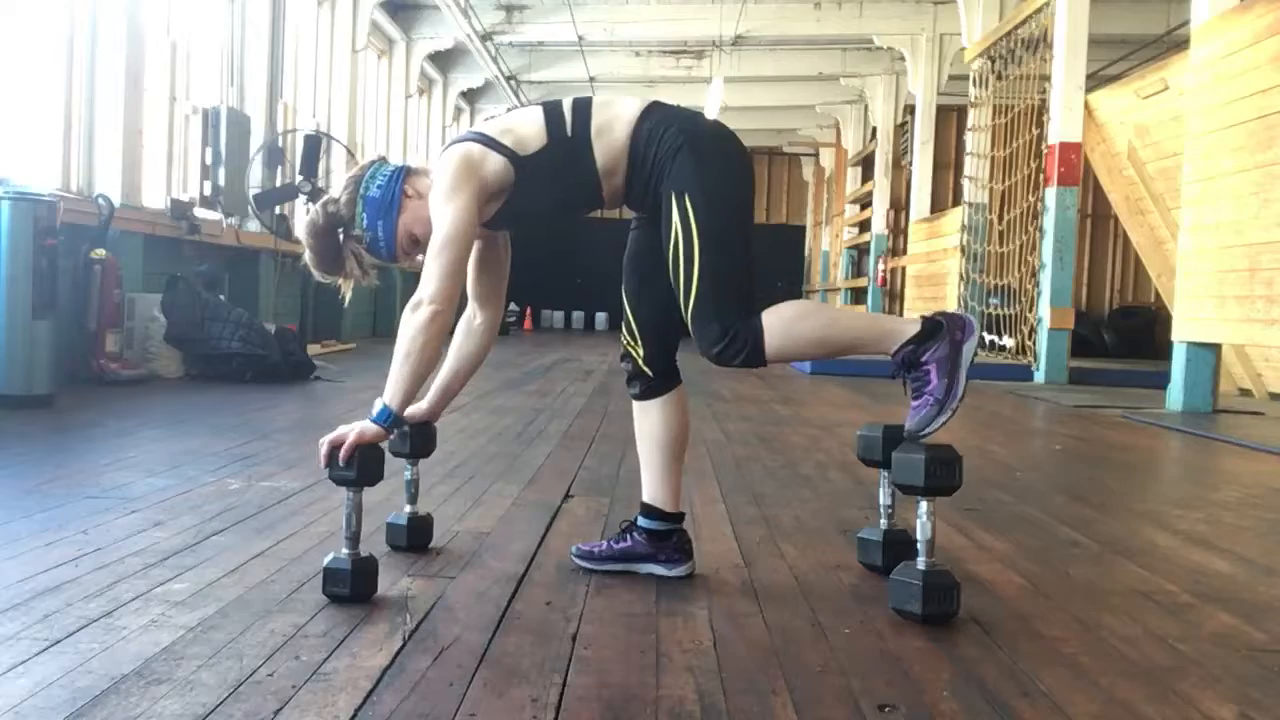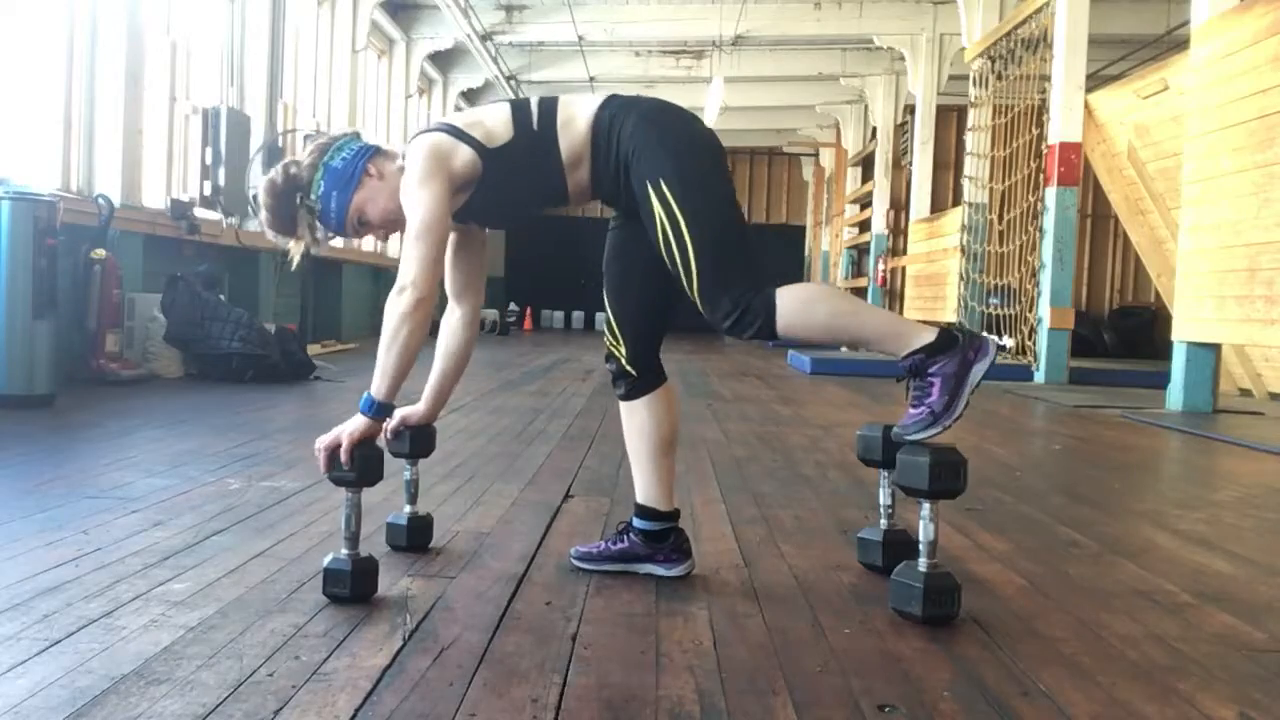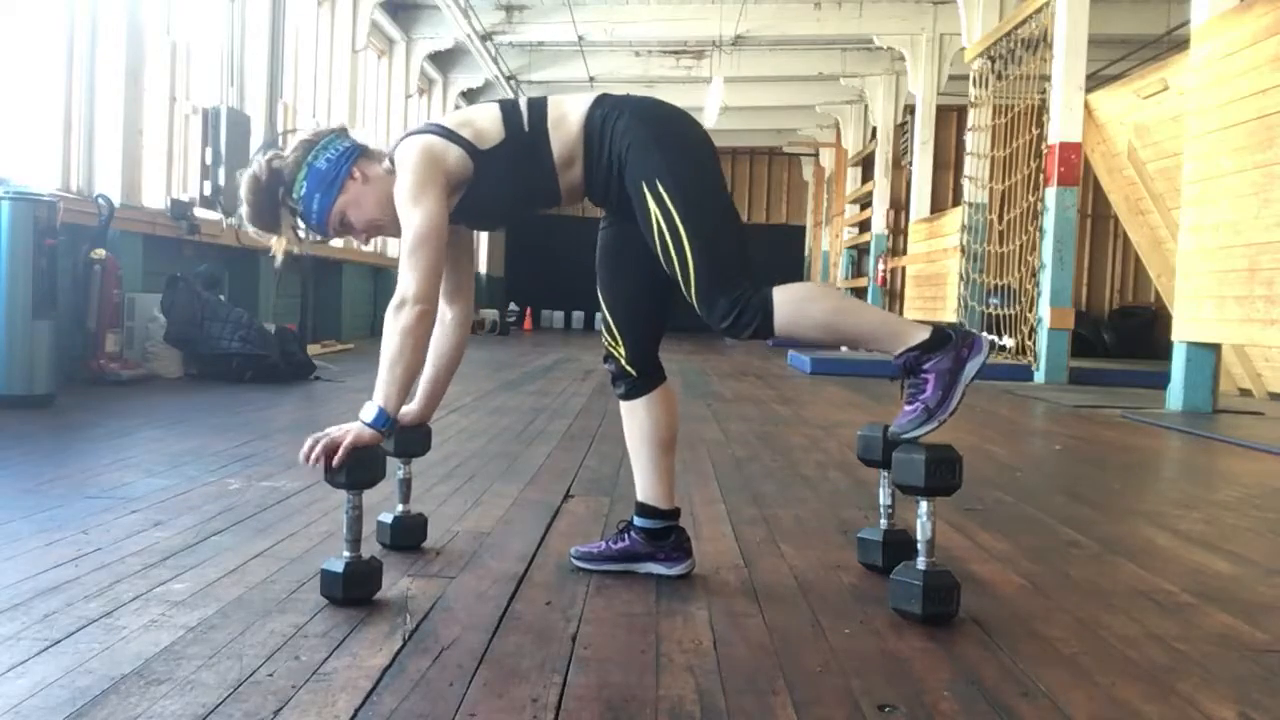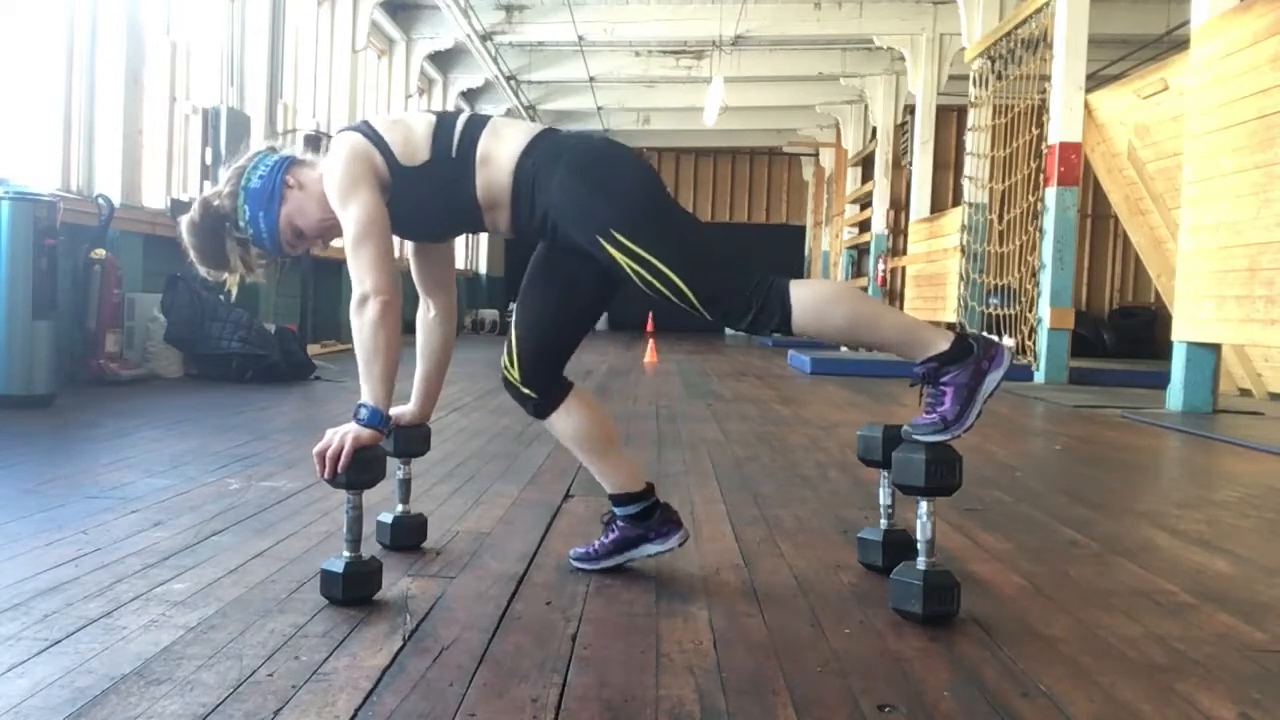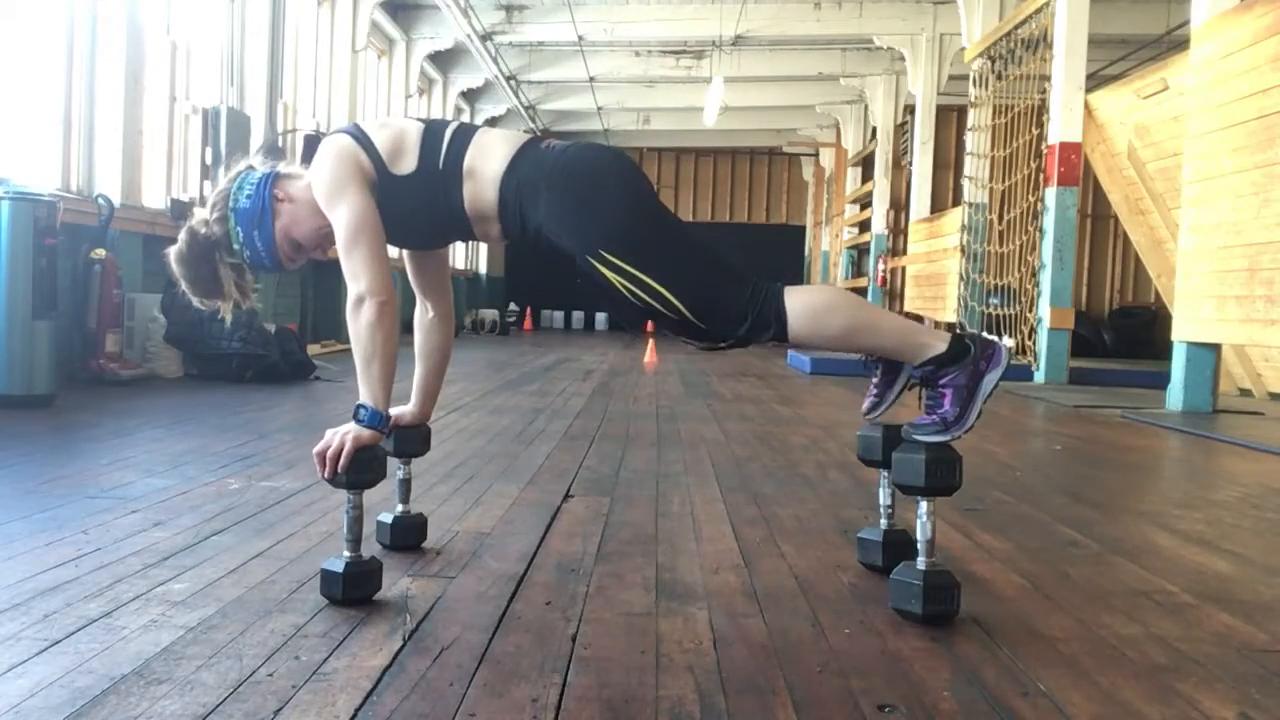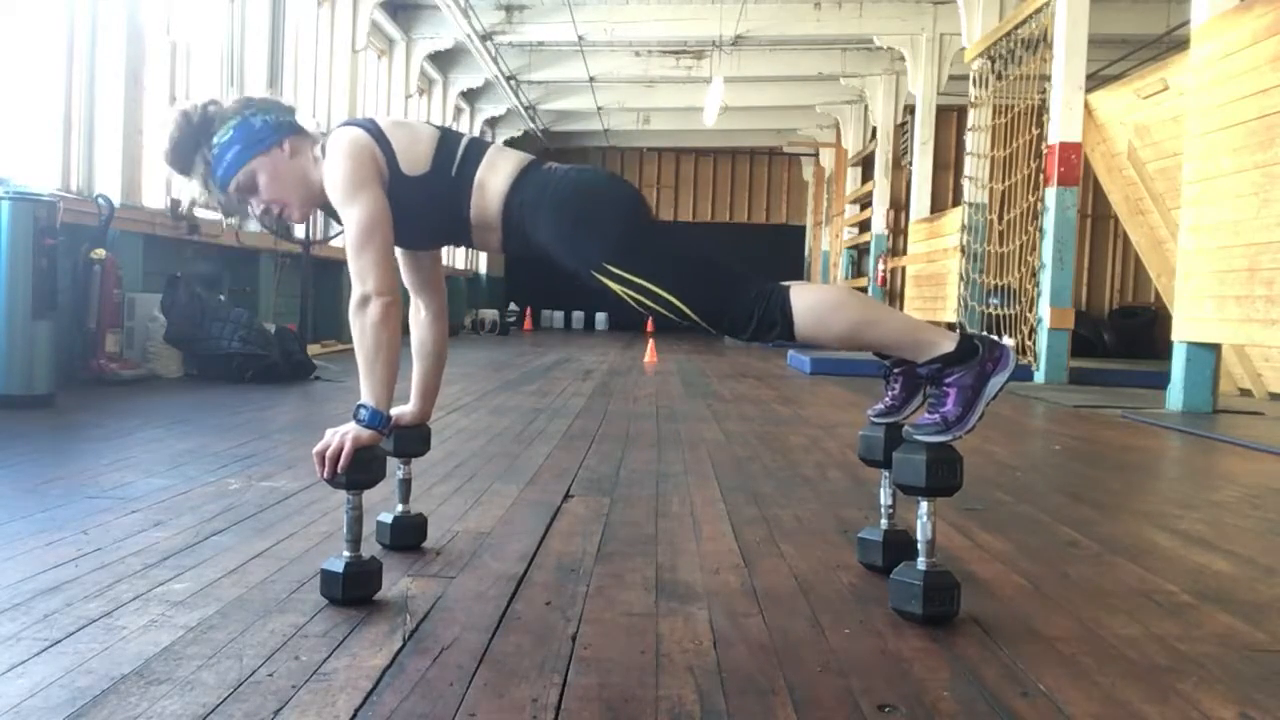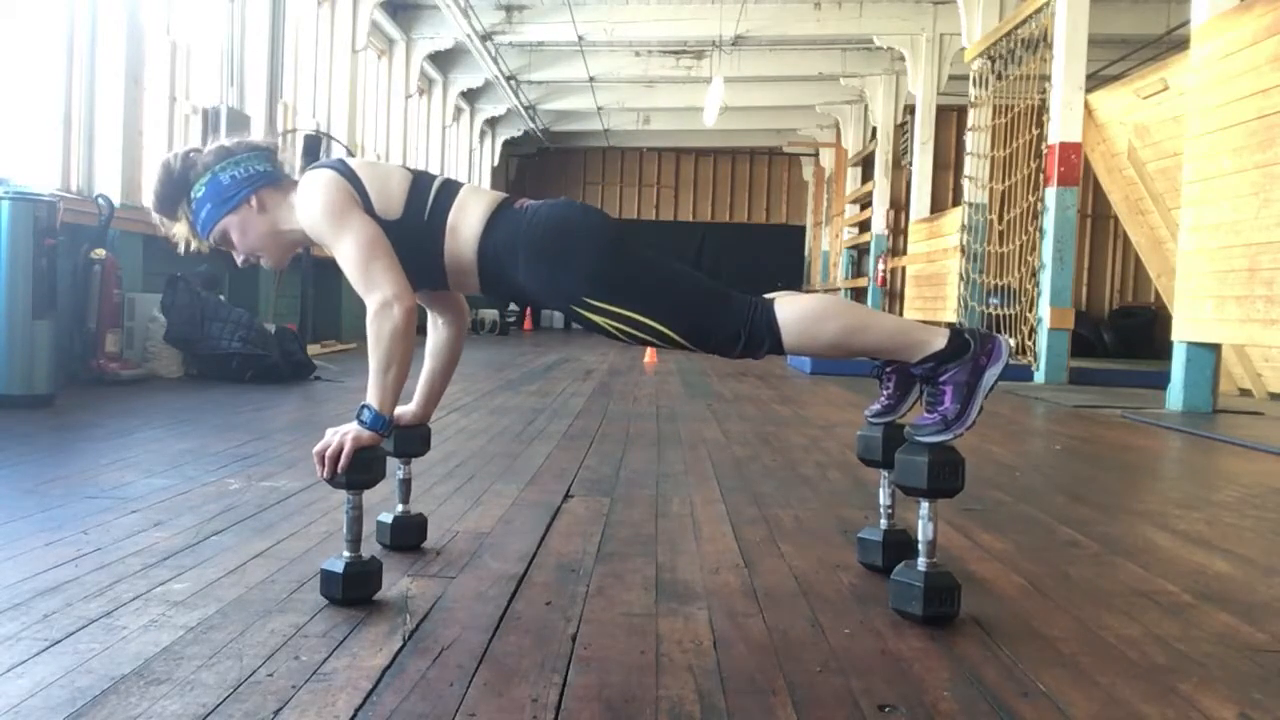
dt=0.7s
person 1, frame 1
left shoulder: (458, 172)
right shoulder: (479, 202)
left elbow: (430, 307)
right elbow: (482, 316)
left wrist: (383, 416)
right wrist: (429, 408)
left hip: (689, 158)
right hip: (665, 186)
left knee: (722, 337)
right knee: (645, 361)
left ankle: (924, 339)
right ankle: (660, 533)
person 1, frame 2
left shoulder: (428, 160)
right shoulder: (451, 197)
left elbow: (411, 295)
right elbow: (462, 307)
left wrist: (370, 409)
right wrist: (425, 410)
left hip: (657, 148)
right hip: (639, 182)
left knee: (737, 306)
right knee: (629, 360)
left ankle: (939, 351)
right ankle: (657, 533)
person 1, frame 3
left shoulder: (419, 163)
right shoulder: (440, 190)
left elbow: (412, 303)
right elbow: (452, 307)
left wrist: (377, 418)
right wrist: (419, 410)
left hip: (648, 148)
right hip: (628, 182)
left knee: (732, 308)
right knee: (630, 359)
left ankle: (932, 346)
right ankle: (657, 531)
person 1, frame 4
left shoulder: (347, 162)
right shoulder: (386, 189)
left elbow: (377, 299)
right elbow: (436, 303)
left wrist: (370, 419)
right wrist: (417, 410)
left hip: (583, 185)
right hip: (570, 204)
left knee: (749, 300)
right knee: (528, 374)
left ankle: (954, 355)
right ankle: (641, 512)
person 1, frame 5
left shoulder: (335, 168)
right shoulder: (388, 195)
left elbow: (371, 300)
right elbow: (435, 304)
left wrist: (370, 415)
right wrist: (418, 409)
left hip: (577, 195)
right hip: (575, 194)
left knee: (745, 312)
right knee: (716, 315)
left ankle: (950, 354)
right ankle: (896, 340)
person 1, frame 6
left shoulder: (346, 154)
right shoulder: (371, 176)
left elbow: (372, 294)
right elbow: (427, 299)
left wrist: (371, 416)
right wrist: (417, 408)
left hip: (577, 216)
right hip: (573, 213)
left knee: (757, 311)
right knee: (748, 307)
left ankle: (958, 353)
right ankle: (914, 361)
person 1, frame 7
left shoulder: (318, 196)
right shoulder: (348, 199)
left elbow: (391, 305)
right elbow: (448, 311)
left wrist: (374, 418)
right wrist: (418, 411)
left hip: (557, 255)
right hip: (556, 247)
left knee: (745, 327)
right knee: (739, 321)
left ankle: (948, 350)
right ankle: (905, 358)
